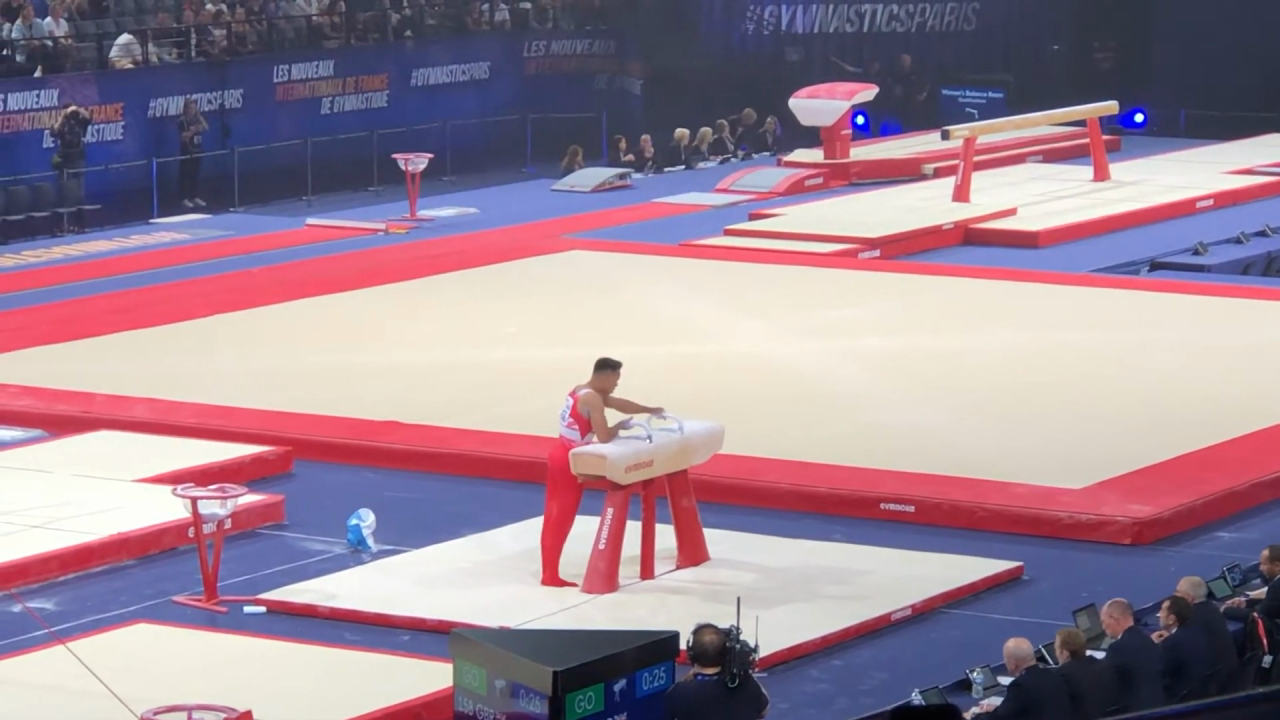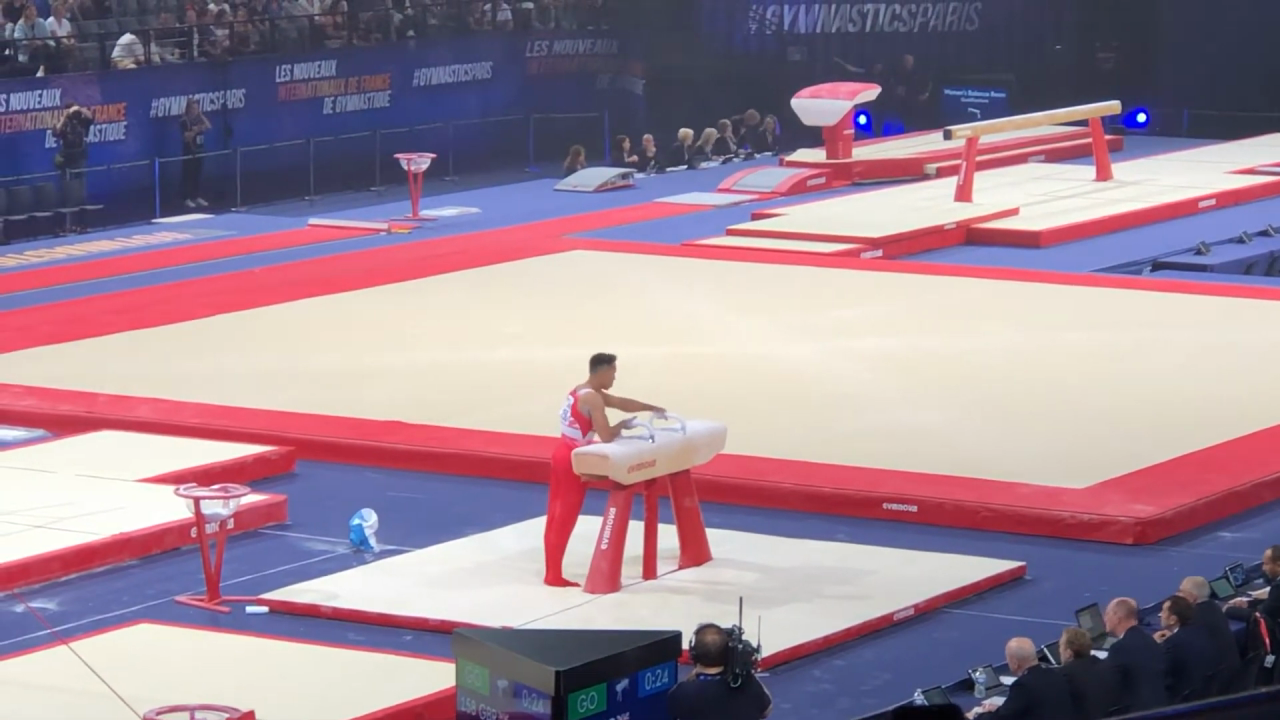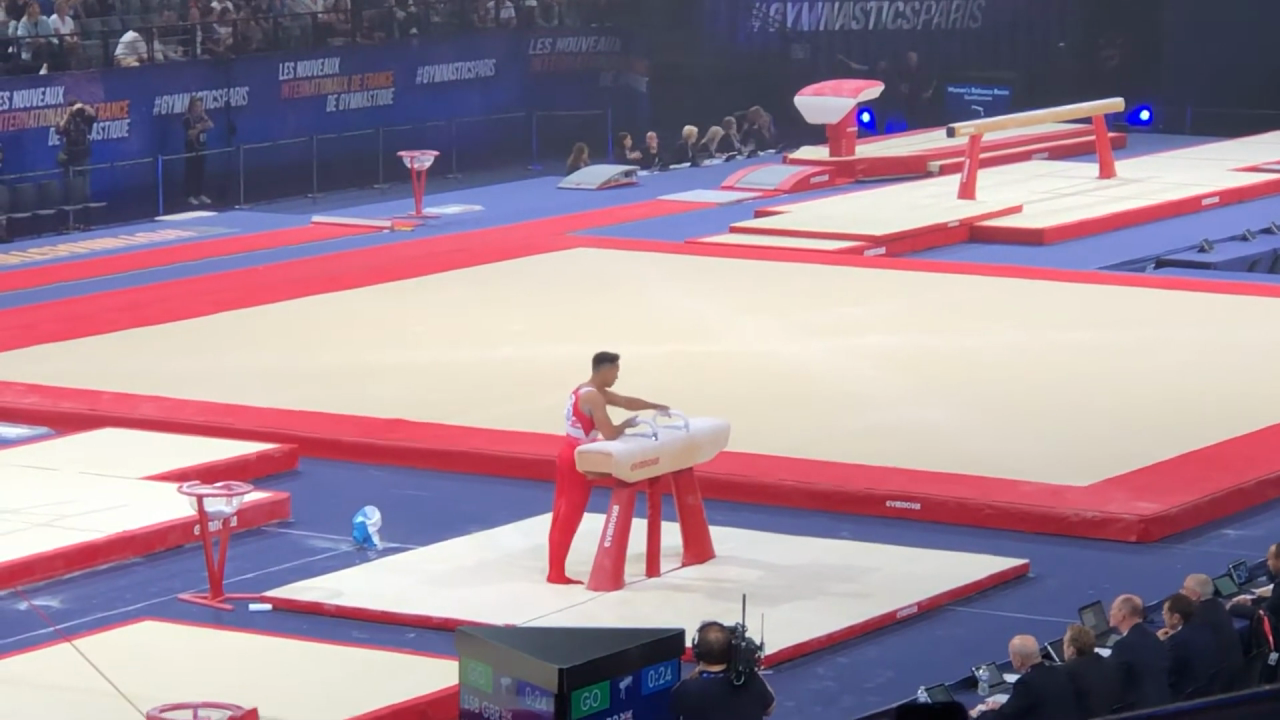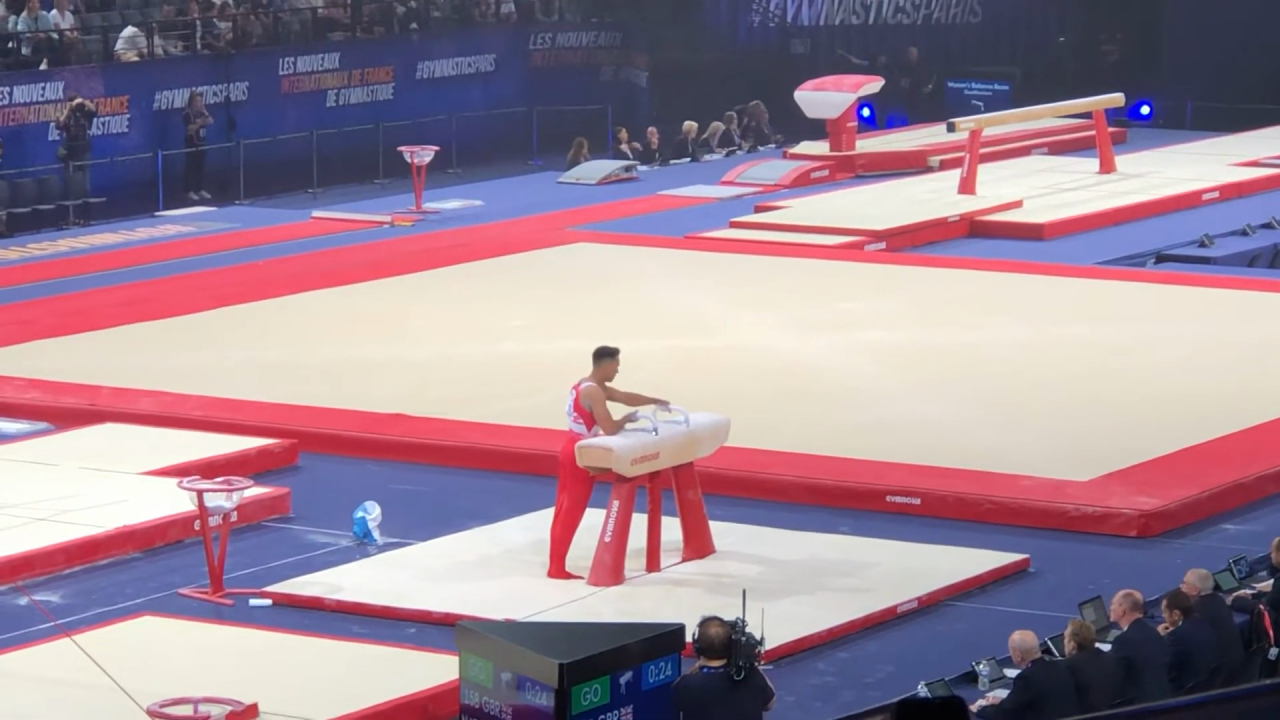
dt=0.3s
person 1, frame 1
left shoulder: (581, 390)
right shoulder: (593, 399)
left elbow: (619, 404)
right elbow: (604, 437)
left wrist: (650, 410)
right wrist: (620, 426)
left hip: (558, 456)
right hip: (569, 462)
left knee: (553, 517)
right knee: (562, 520)
left ankle: (548, 572)
right ankle: (551, 575)
person 1, frame 2
left shoulder: (581, 391)
right shoulder: (593, 398)
left elbow: (620, 403)
right elbow: (606, 436)
left wrist: (652, 409)
right wrist: (623, 425)
left hip: (562, 456)
right hip: (572, 462)
left knee: (556, 516)
right knee: (565, 519)
left ankle: (552, 572)
right ankle: (554, 575)
person 1, frame 3
left shoulder: (586, 390)
right shoulder: (594, 397)
left elbow: (624, 401)
right elbow: (609, 434)
left wrist: (656, 407)
right wrist: (627, 424)
left hip: (568, 456)
right hip: (577, 461)
left knee: (562, 515)
right knee: (570, 518)
left ankle: (555, 570)
right ankle: (557, 573)
person 1, frame 4
left shoulder: (586, 385)
right shoulder: (594, 392)
left elbow: (624, 397)
right elbow: (610, 429)
left wrist: (656, 402)
right wrist: (627, 419)
left hip: (571, 451)
left knee: (564, 510)
right knee: (571, 513)
left ankle: (556, 564)
right ankle: (557, 568)
